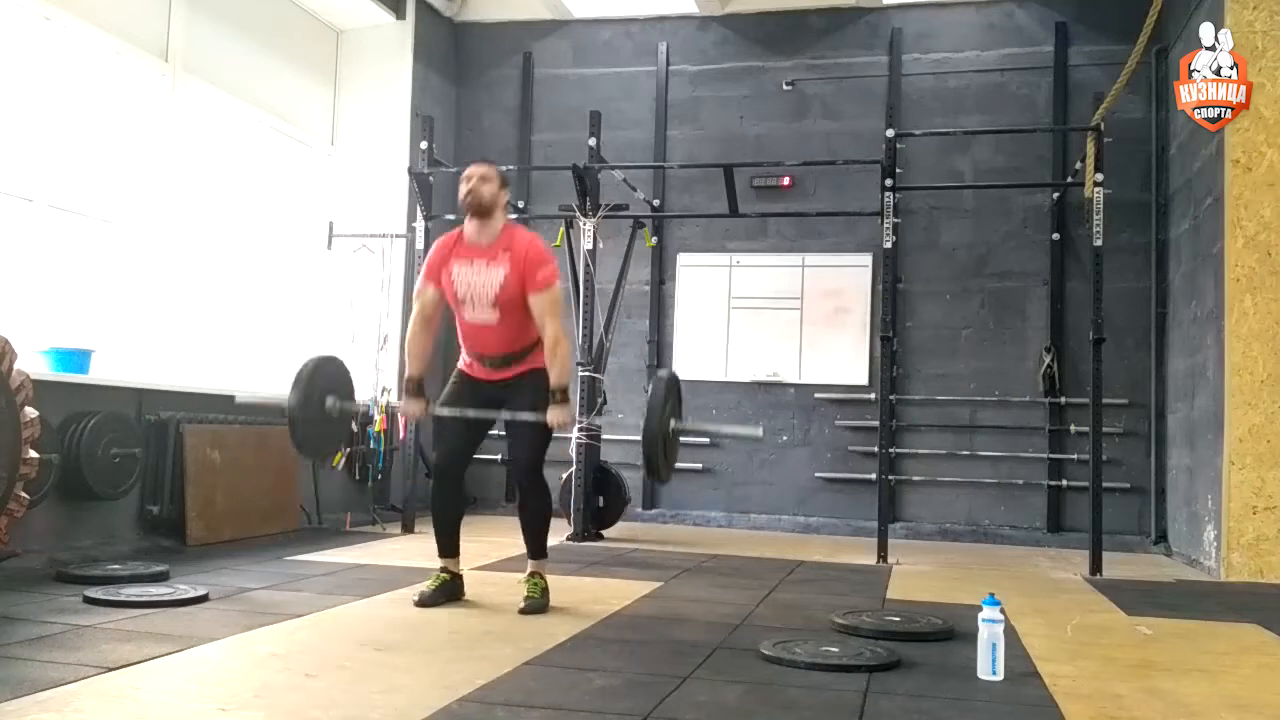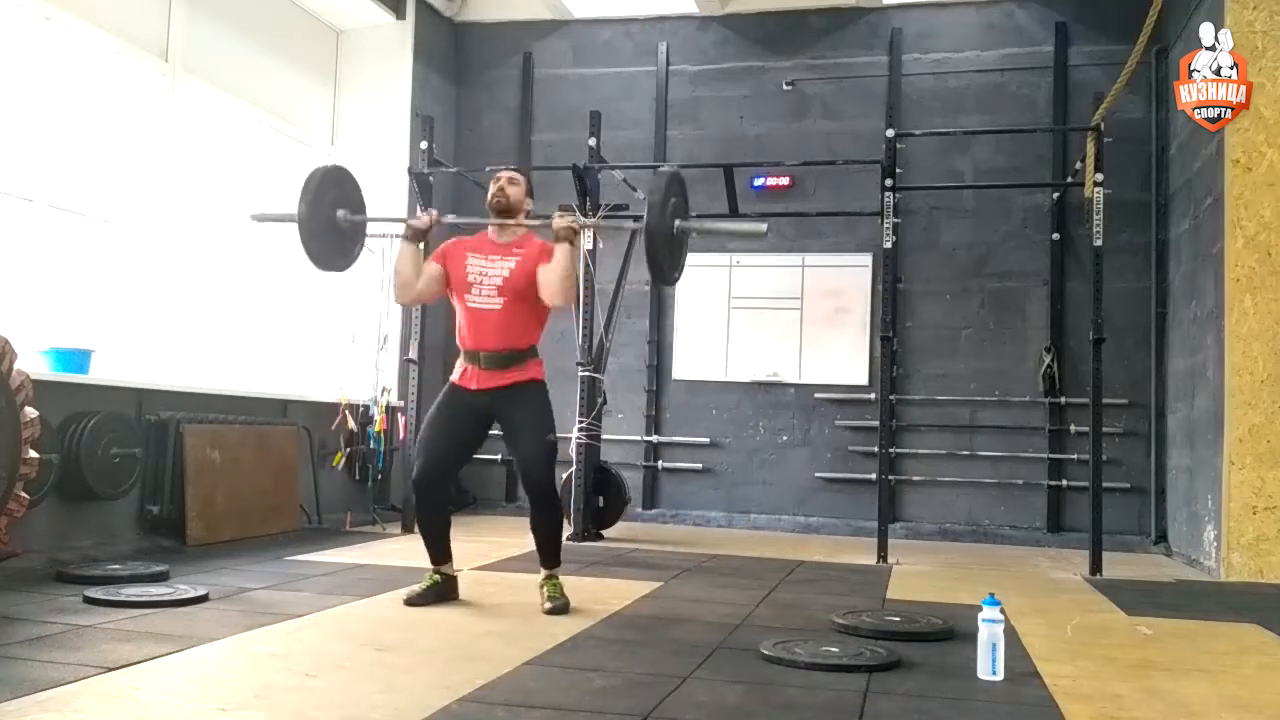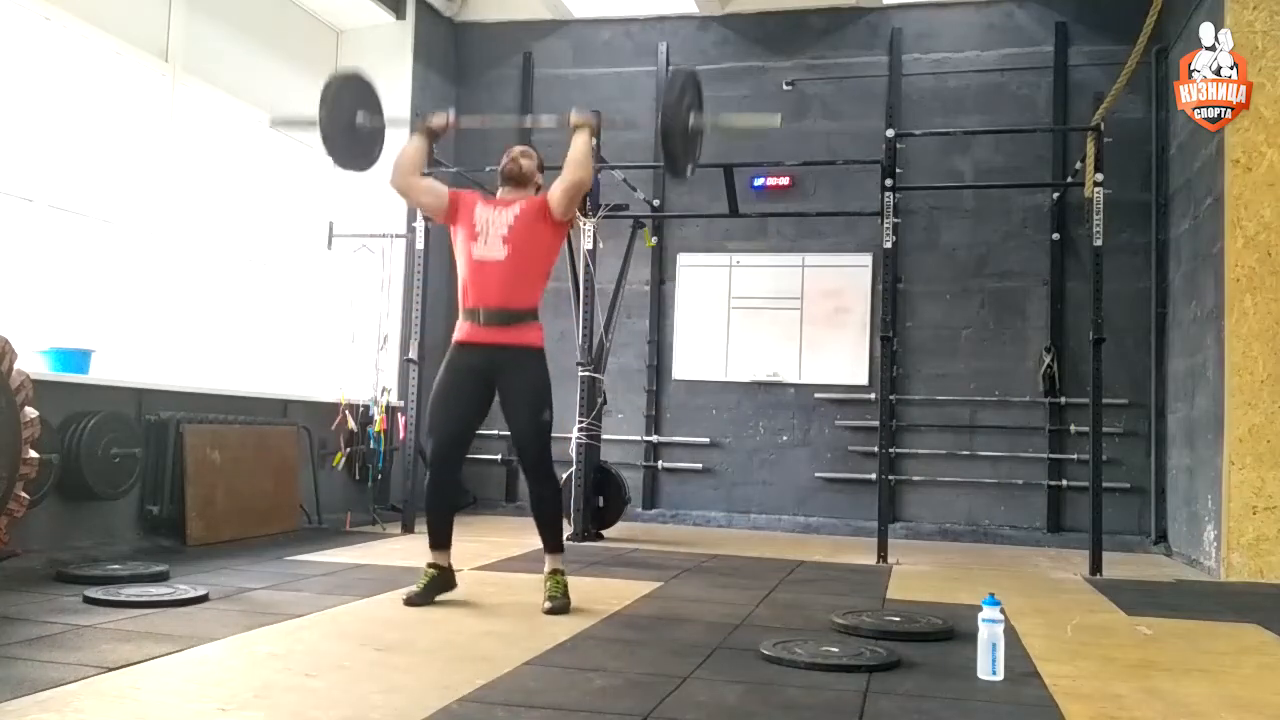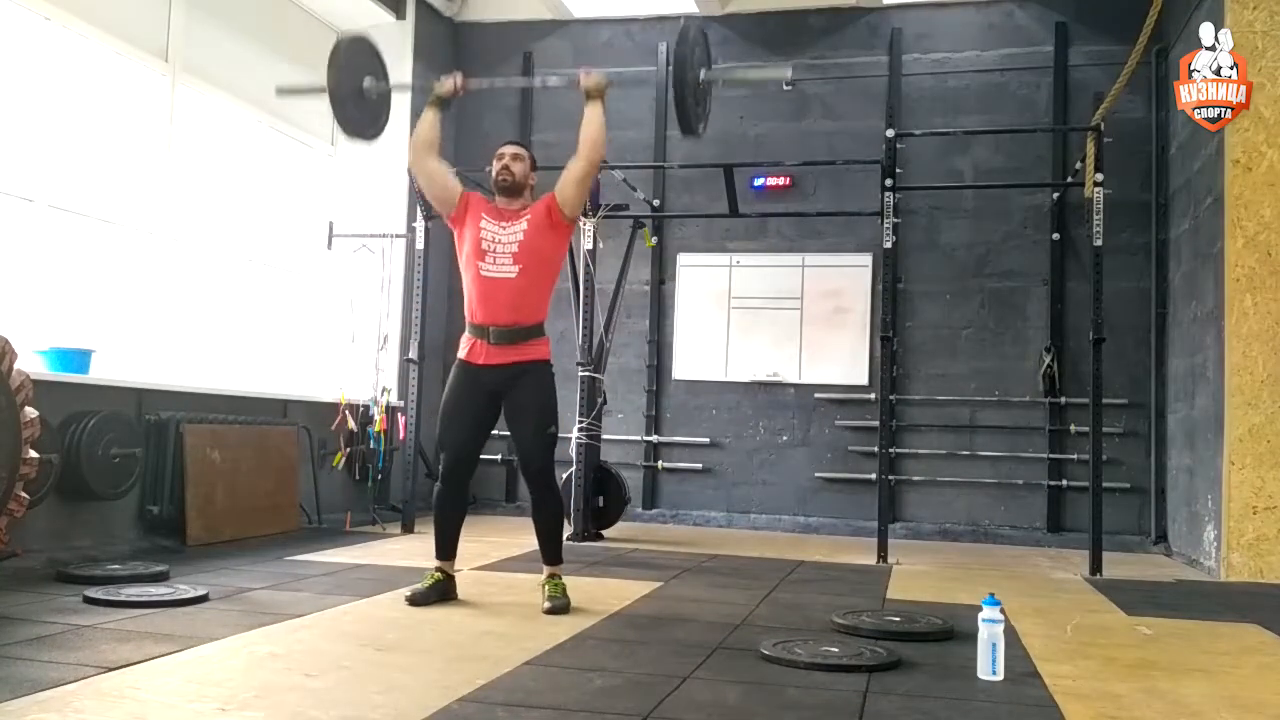
dt=0.5s
person 1, frame 1
left shoulder: (528, 249)
right shoulder: (443, 251)
left elbow: (552, 328)
right elbow: (422, 321)
left wrist: (559, 398)
right wrist: (414, 388)
left hip: (526, 373)
right hip: (473, 374)
left knee: (524, 471)
right knee: (445, 466)
left ankle: (536, 576)
right ankle: (449, 573)
person 1, frame 2
left shoulder: (541, 250)
right shoulder: (455, 249)
left elbow: (560, 297)
right elbow: (406, 293)
left wrist: (564, 241)
right wrist: (412, 238)
left hip: (521, 385)
right hip: (466, 383)
left knee: (538, 479)
right knee: (426, 476)
left ankle: (550, 578)
right ankle: (442, 575)
person 1, frame 3
left shoulder: (544, 208)
right shoulder: (465, 205)
left elbow: (577, 178)
right elbow: (404, 179)
left wrist: (582, 134)
right wrist: (426, 134)
left hip: (520, 349)
right hip: (468, 347)
left knee: (535, 459)
right knee: (442, 453)
left ankle: (555, 572)
right ankle: (439, 567)
person 1, frame 4
left shoulder: (550, 213)
right shoulder: (468, 211)
left elbow: (589, 160)
right elbow: (422, 162)
left wrist: (593, 103)
right wrist: (437, 104)
left hip: (529, 366)
right hip: (473, 363)
left knee: (538, 471)
right knee: (452, 467)
left ankle: (553, 577)
right ankle: (443, 573)
